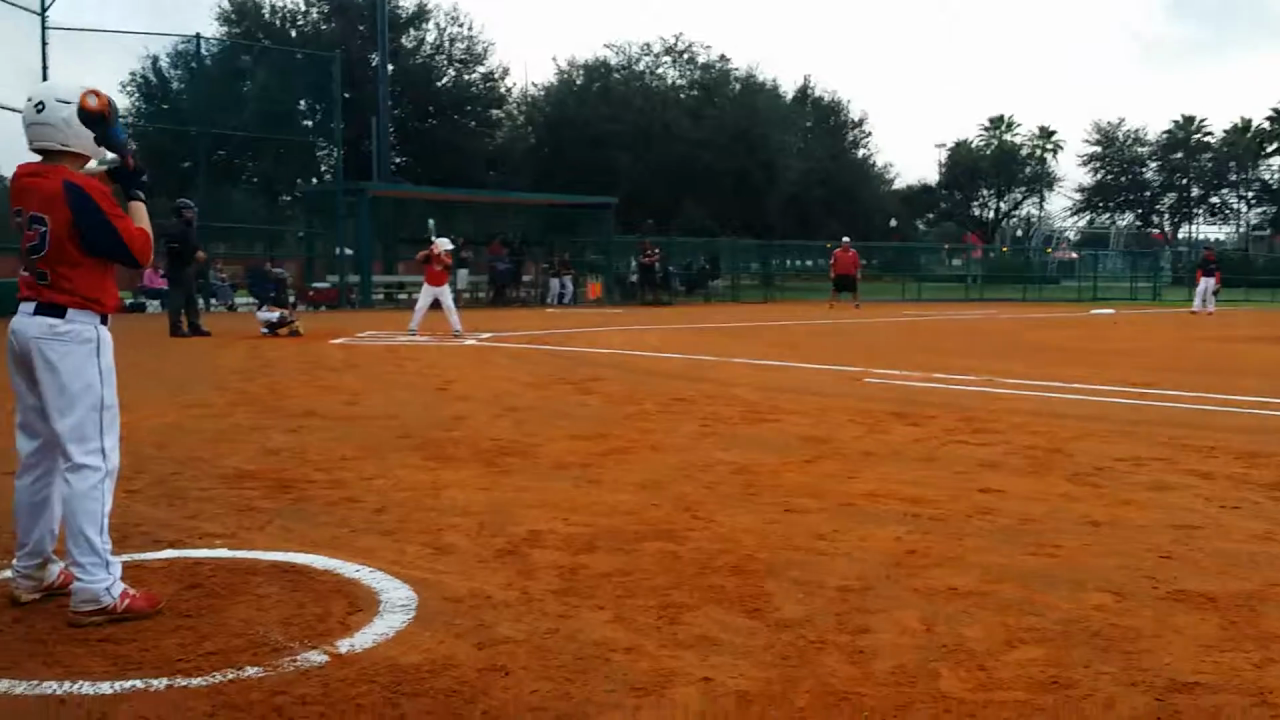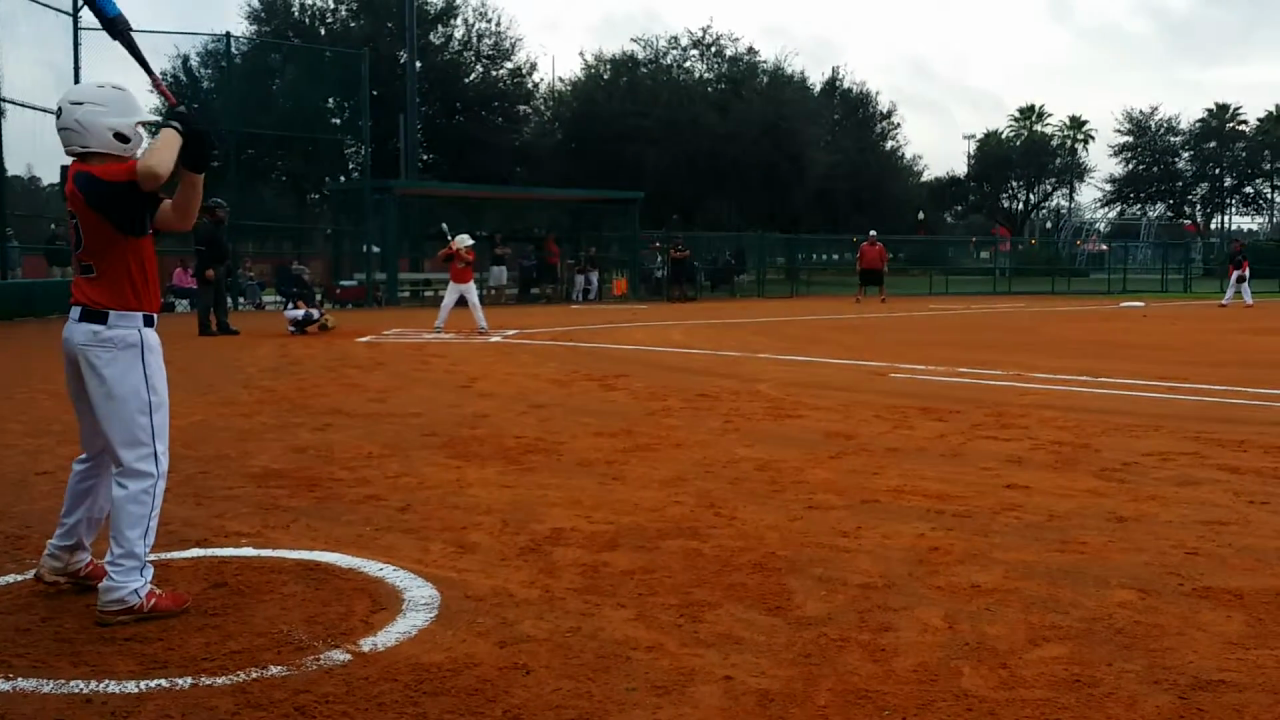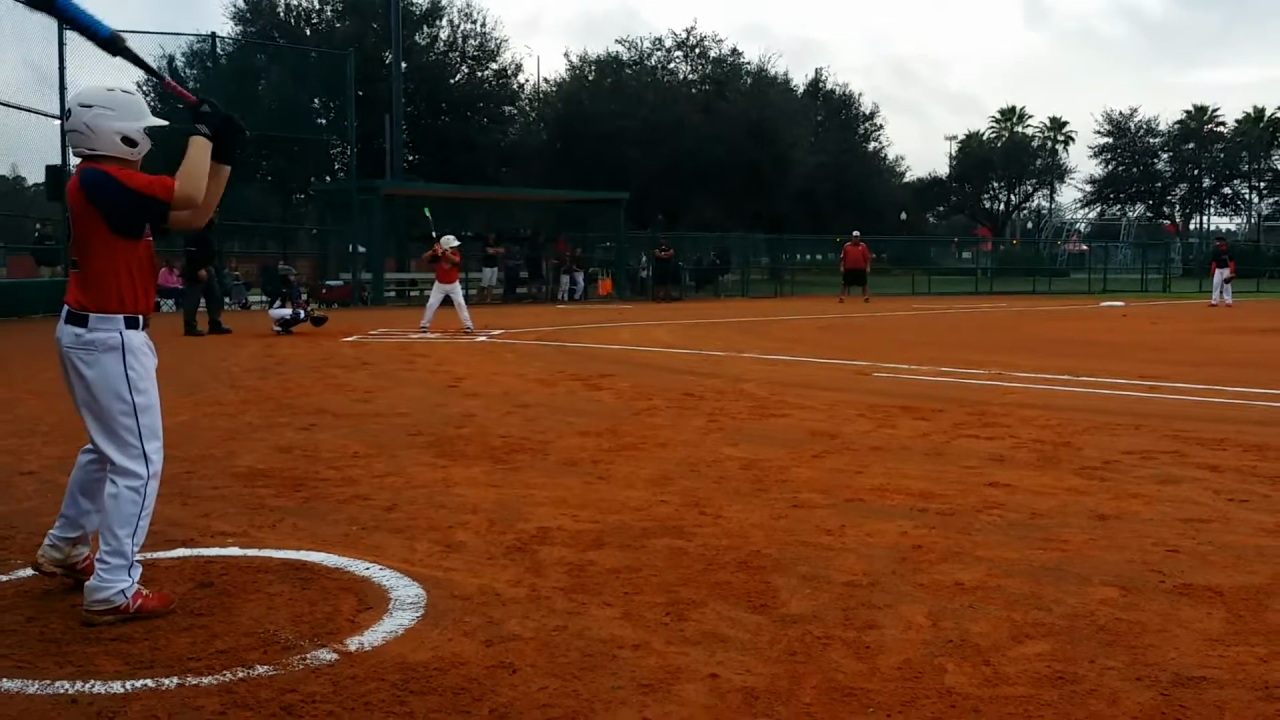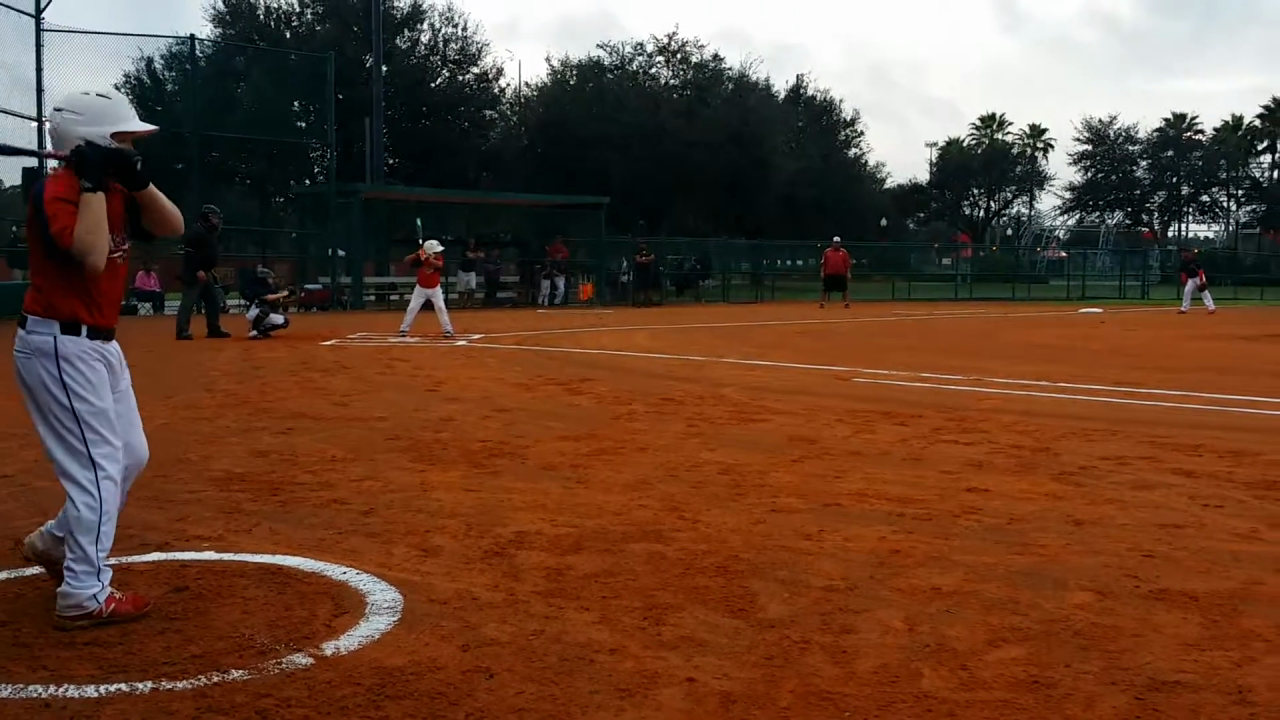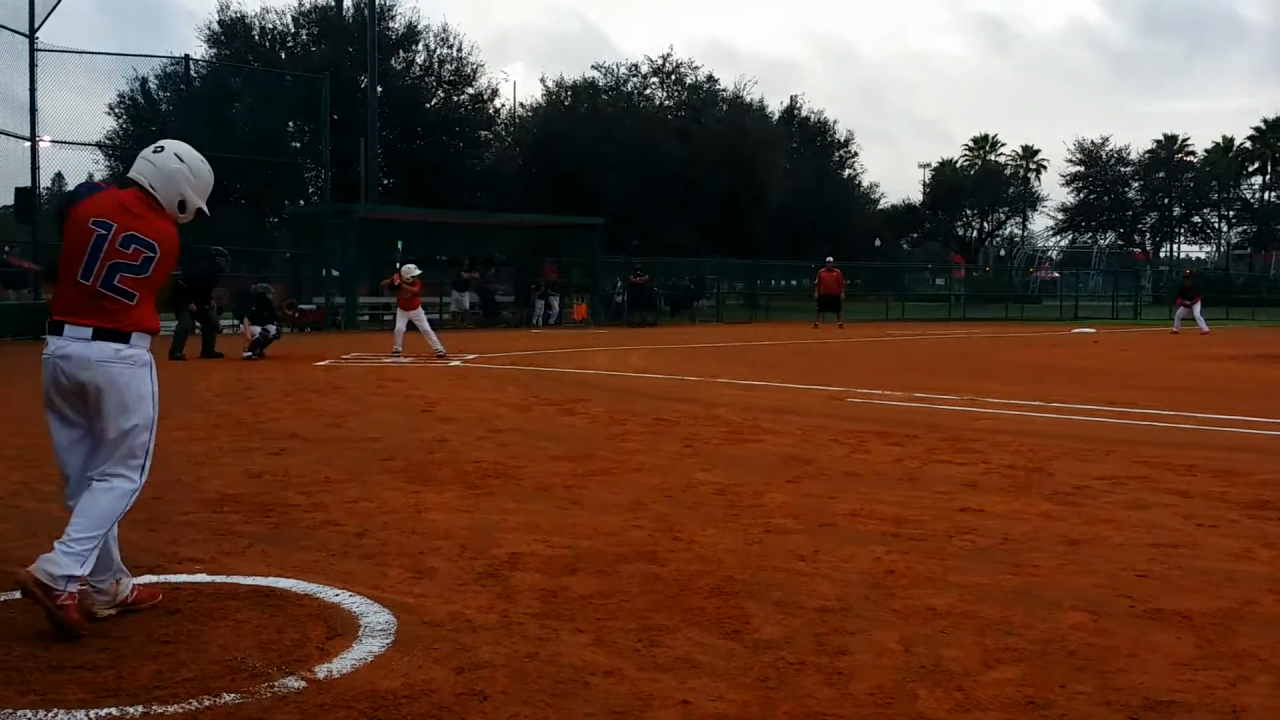
dt=1s
person 1, frame 1
left shoulder: (25, 181)
right shoulder: (82, 192)
right elbow: (141, 253)
left wrist: (110, 183)
right wrist: (133, 192)
left hip: (29, 325)
right hip: (72, 332)
left knee: (38, 455)
right knee: (89, 458)
left ankle: (32, 572)
right ankle: (93, 591)
person 1, frame 2
left shoulder: (99, 181)
right shoulder: (94, 177)
left elbow: (178, 219)
right elbow: (153, 171)
left wrist: (195, 164)
right wrist: (177, 126)
left hip: (88, 329)
right hip: (120, 334)
left knee: (101, 451)
right knee: (142, 461)
left ankle: (64, 558)
right ankle: (125, 592)
person 1, frame 3
left shoulder: (113, 183)
right shoulder: (100, 180)
left elbow: (196, 215)
right elbow: (189, 195)
left wrist: (223, 152)
right wrist: (202, 130)
left hip: (91, 330)
right hip: (109, 336)
left knee: (107, 448)
right knee: (137, 461)
left ankle: (64, 547)
right ankle: (111, 591)
person 1, frame 4
left shoulder: (114, 194)
right shoulder: (55, 193)
left elbow: (173, 226)
right elbow: (93, 257)
left wrist: (136, 179)
right wrist: (94, 185)
left hip: (98, 345)
right hip: (60, 346)
left knee: (129, 456)
right knee: (96, 467)
left ankle: (56, 541)
right ankle: (84, 597)
person 1, frame 5
left shoulder: (83, 201)
right shoulder: (168, 237)
left hip: (60, 351)
right hip: (121, 356)
left knee: (84, 476)
right knee: (121, 474)
left ankle: (108, 586)
right ankle: (58, 572)
